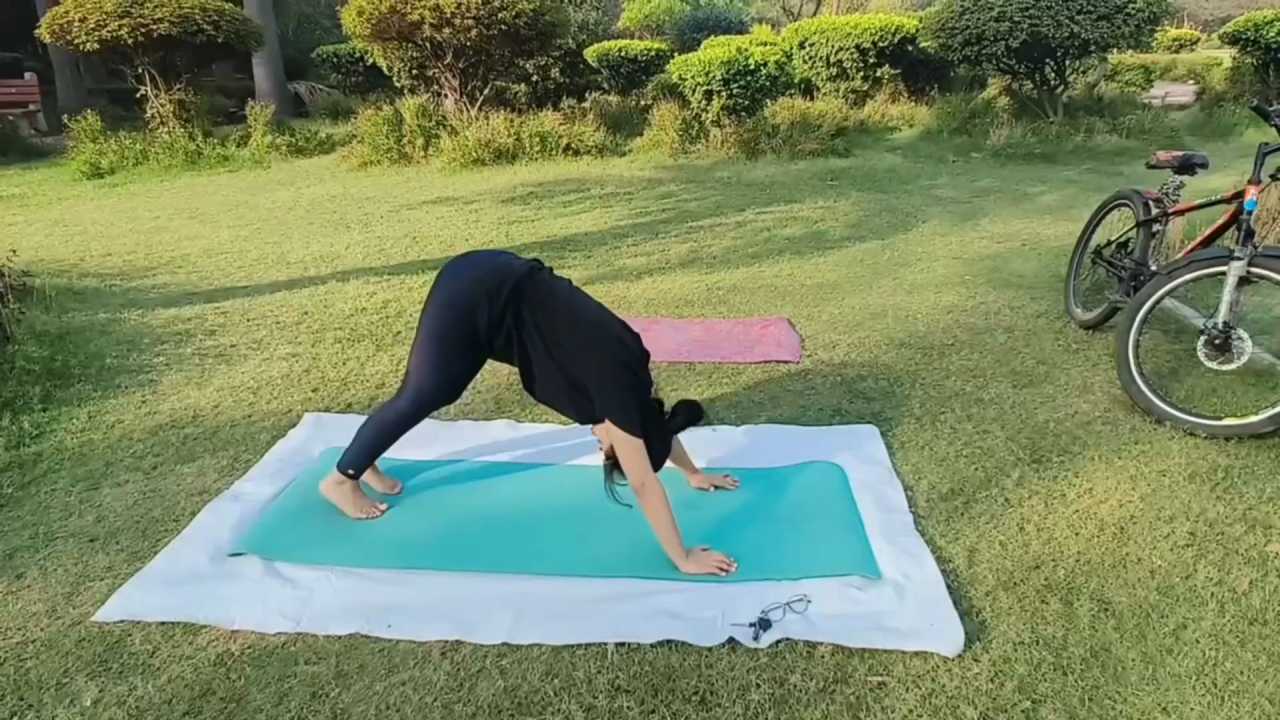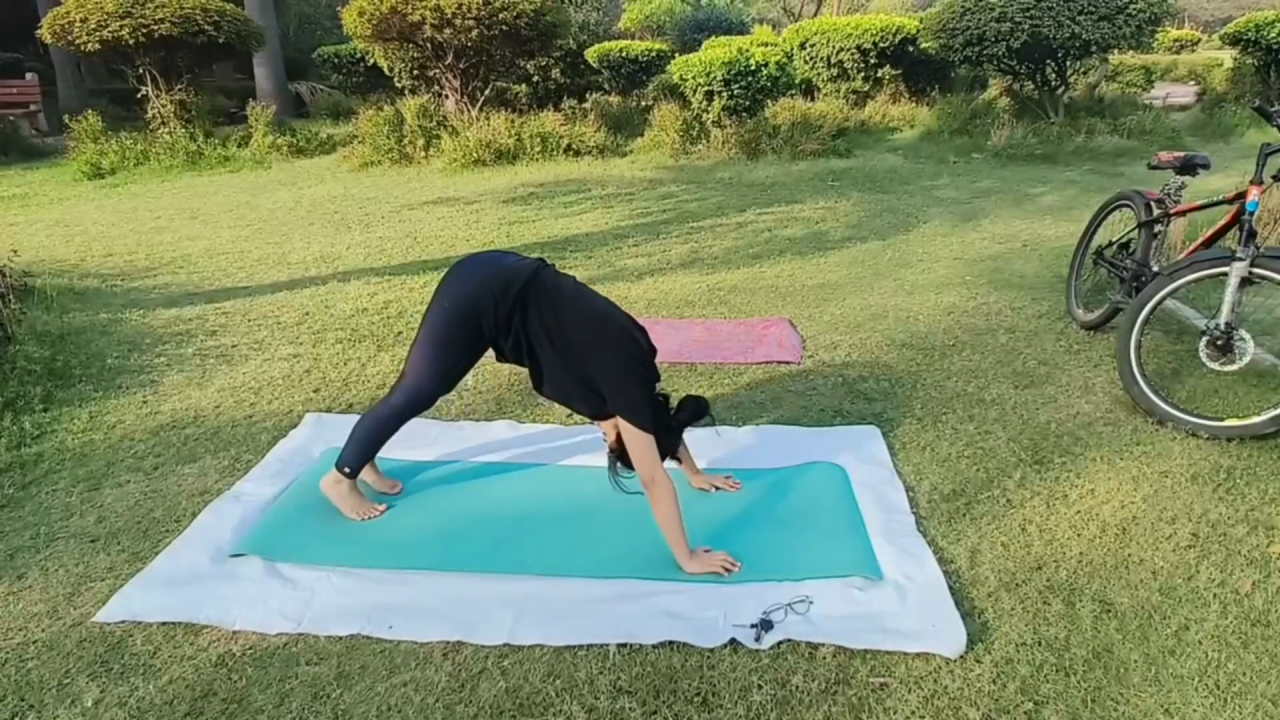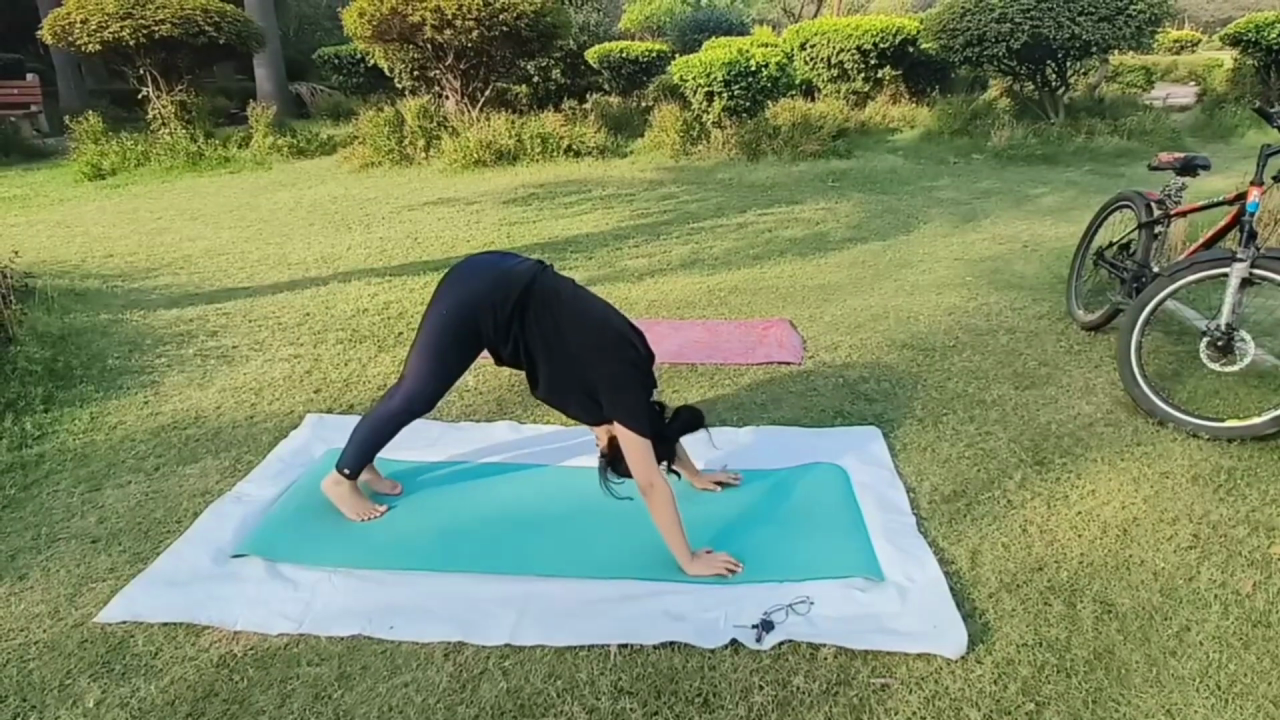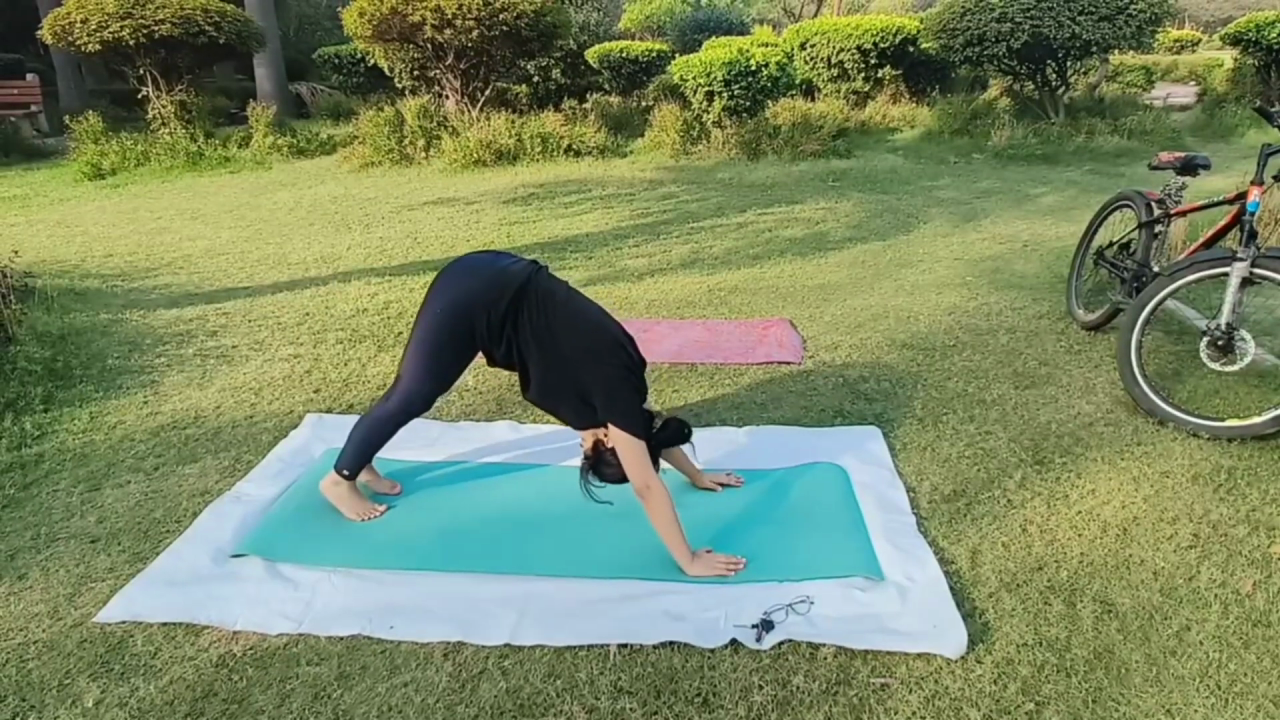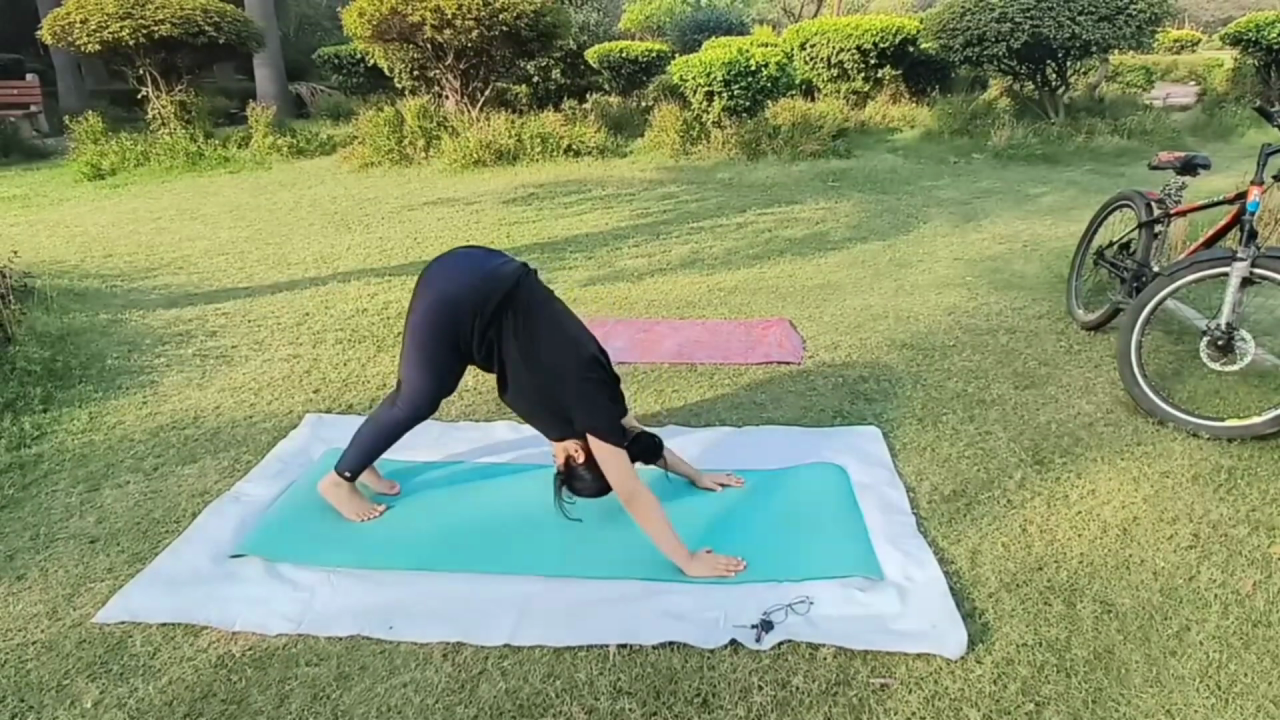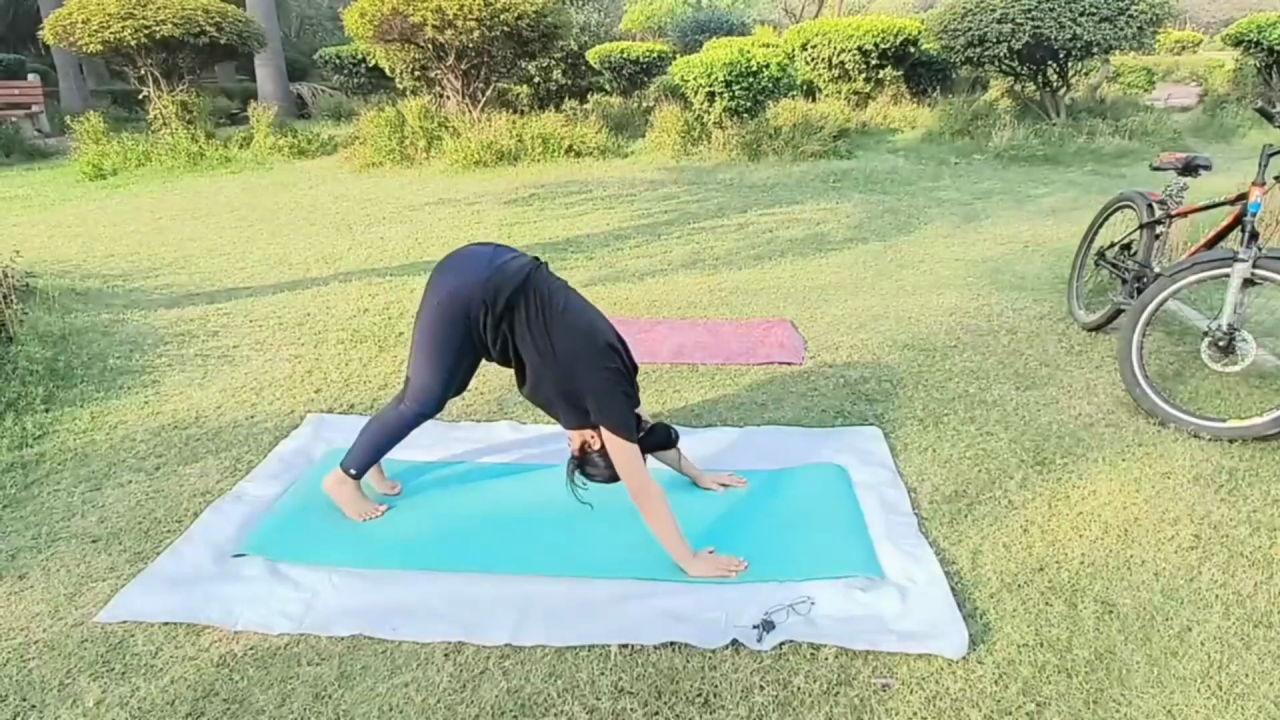
dt=0.4s
person 1, frame 1
left shoulder: (628, 371)
right shoulder: (615, 387)
left elbow: (657, 425)
right elbow: (645, 484)
left wrist: (696, 475)
right wrist: (683, 559)
left hip: (495, 283)
right hip: (475, 292)
left knee: (442, 392)
right knee: (420, 395)
left ankle: (364, 461)
right ankle: (342, 479)
person 1, frame 2
left shoulder: (635, 369)
right shoulder: (626, 385)
left elbow: (663, 422)
right elbow: (654, 479)
left wrist: (696, 473)
right wrist: (688, 559)
left hip: (502, 283)
right hip: (483, 294)
left knee: (433, 385)
right knee: (416, 392)
left ankle: (365, 461)
right ankle: (340, 478)
person 1, frame 3
left shoulder: (630, 373)
right shoulder: (622, 390)
left elbow: (660, 429)
right elbow: (651, 484)
left wrist: (696, 476)
right wrist: (690, 561)
left hip: (501, 284)
right hip: (482, 297)
left knee: (420, 389)
right knee: (416, 395)
left ankle: (363, 466)
right ankle: (342, 479)
person 1, frame 4
left shoulder: (621, 378)
right shoulder: (614, 392)
left elbow: (651, 431)
right elbow: (647, 487)
left wrist: (697, 476)
right wrist: (690, 561)
left hip: (495, 282)
right hip: (474, 296)
left knee: (421, 390)
right knee: (412, 395)
left ankle: (362, 466)
right ankle: (340, 479)
person 1, frame 5
left shoulder: (595, 396)
right shoulder: (590, 406)
left elbow: (634, 436)
right elbow: (633, 495)
left wrist: (696, 475)
right wrist: (689, 562)
left hip: (480, 281)
right hip: (459, 294)
left knee: (421, 396)
right knee: (415, 401)
left ankle: (362, 466)
right ankle: (339, 481)
person 1, frame 6
left shoulder: (611, 381)
right shoulder: (605, 394)
left elbow: (647, 431)
right elbow: (642, 489)
left wrist: (698, 475)
right wrist: (690, 562)
left hip: (491, 277)
right hip: (469, 290)
left knee: (428, 395)
right knee: (423, 400)
left ankle: (369, 462)
right ankle: (344, 478)
